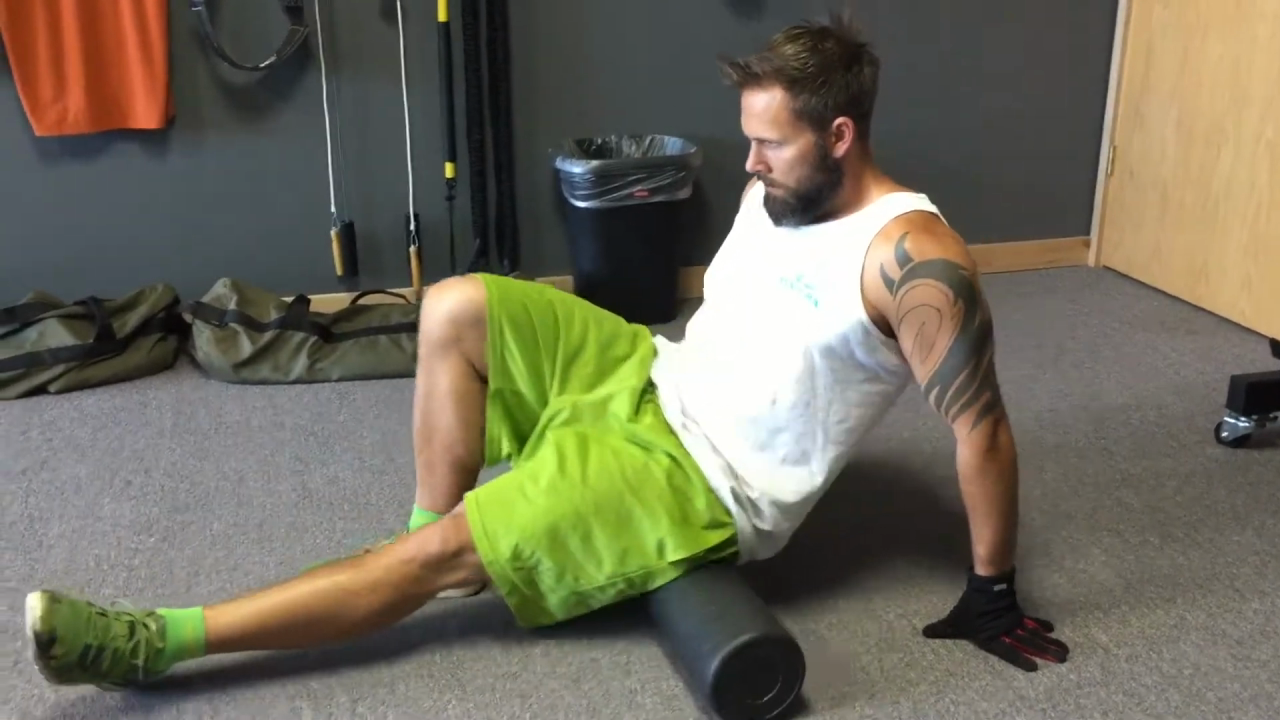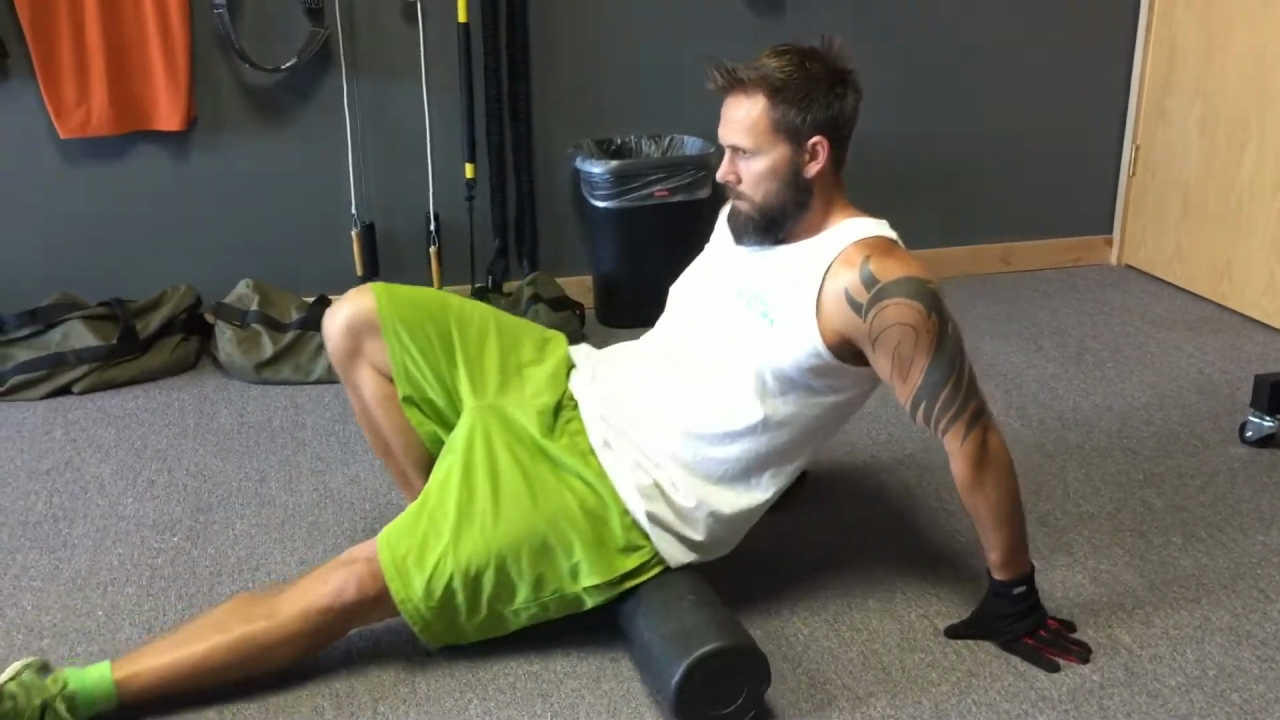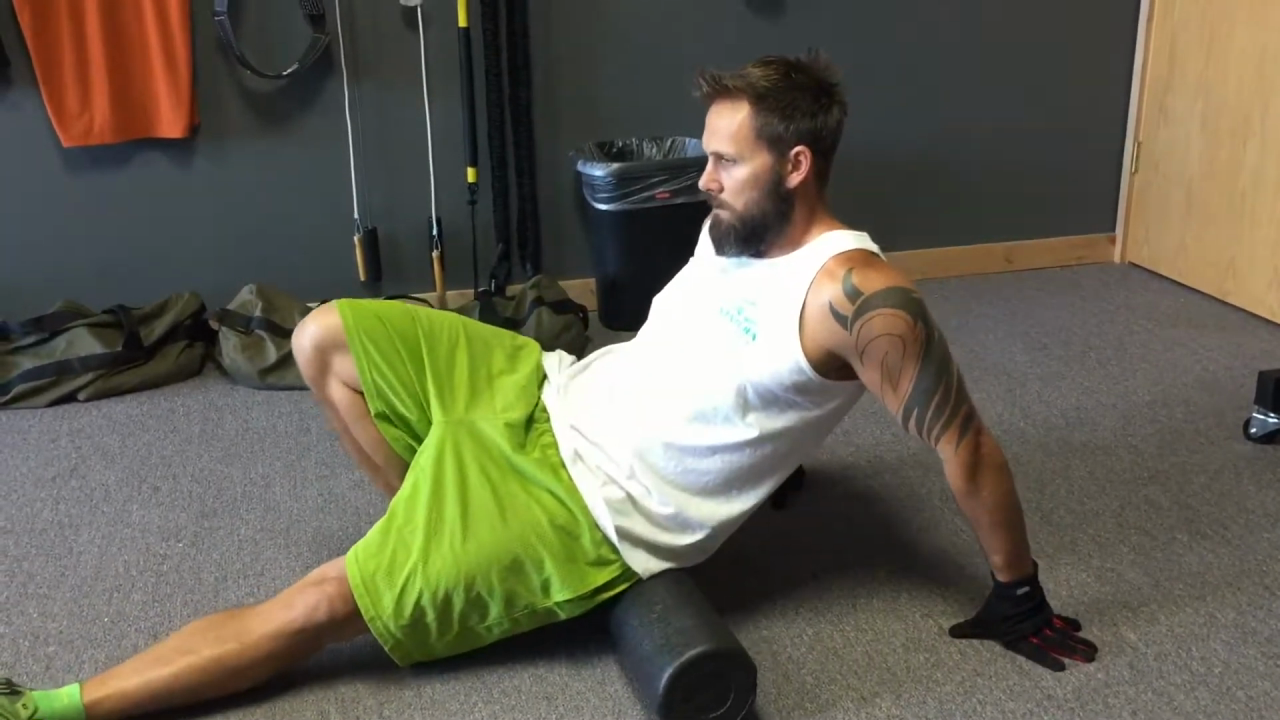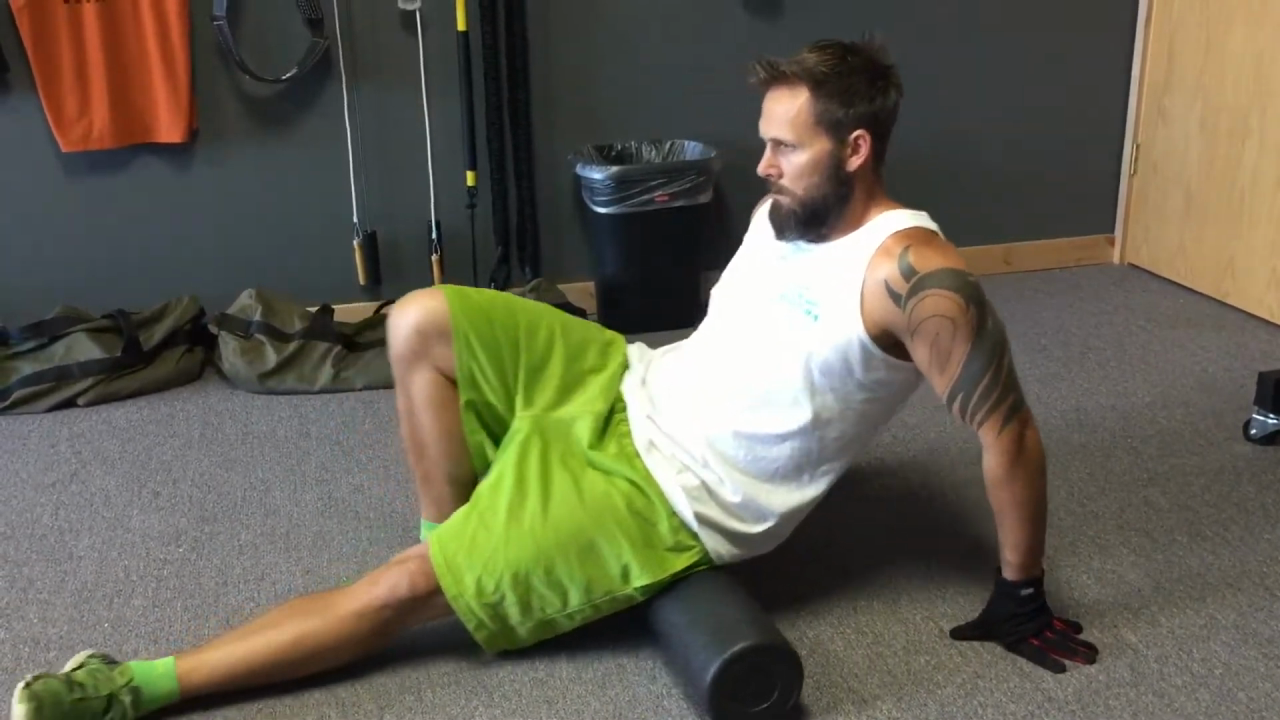
dt=0.5s
person 1, frame 1
left shoulder: (909, 255)
right shoulder: (773, 190)
left elbow: (979, 428)
left wrist: (992, 595)
left hip: (702, 482)
right hip: (654, 384)
left knee: (445, 555)
right knee: (459, 309)
left ankle: (161, 640)
right ankle: (423, 526)
person 1, frame 2
left shoulder: (869, 282)
right shoulder: (754, 215)
left elbow: (971, 438)
left wrist: (1012, 597)
left hip: (620, 502)
right hip: (573, 390)
left knee: (351, 586)
right knee: (358, 321)
right ankle: (445, 530)
person 1, frame 3
left shoulder: (852, 294)
right shoulder: (738, 225)
left elbow: (964, 445)
left wrist: (1016, 596)
left hip: (595, 512)
right hip: (551, 399)
left knee: (326, 602)
right knee: (326, 338)
right ankle: (436, 532)
person 1, frame 4
left shoulder: (910, 272)
right shoulder: (786, 208)
left elbow: (1007, 432)
left wrist: (1020, 597)
left hip: (672, 501)
right hip: (624, 391)
left knee: (406, 589)
right knee: (425, 321)
right ankle: (449, 535)
